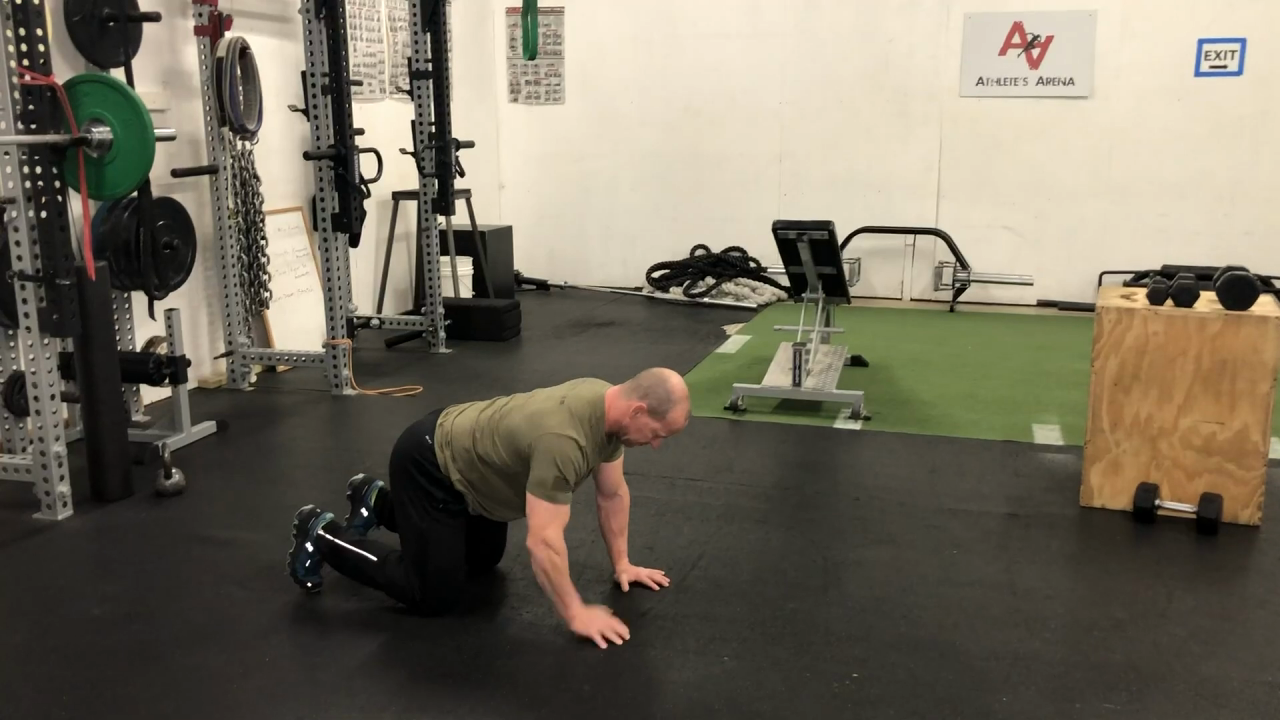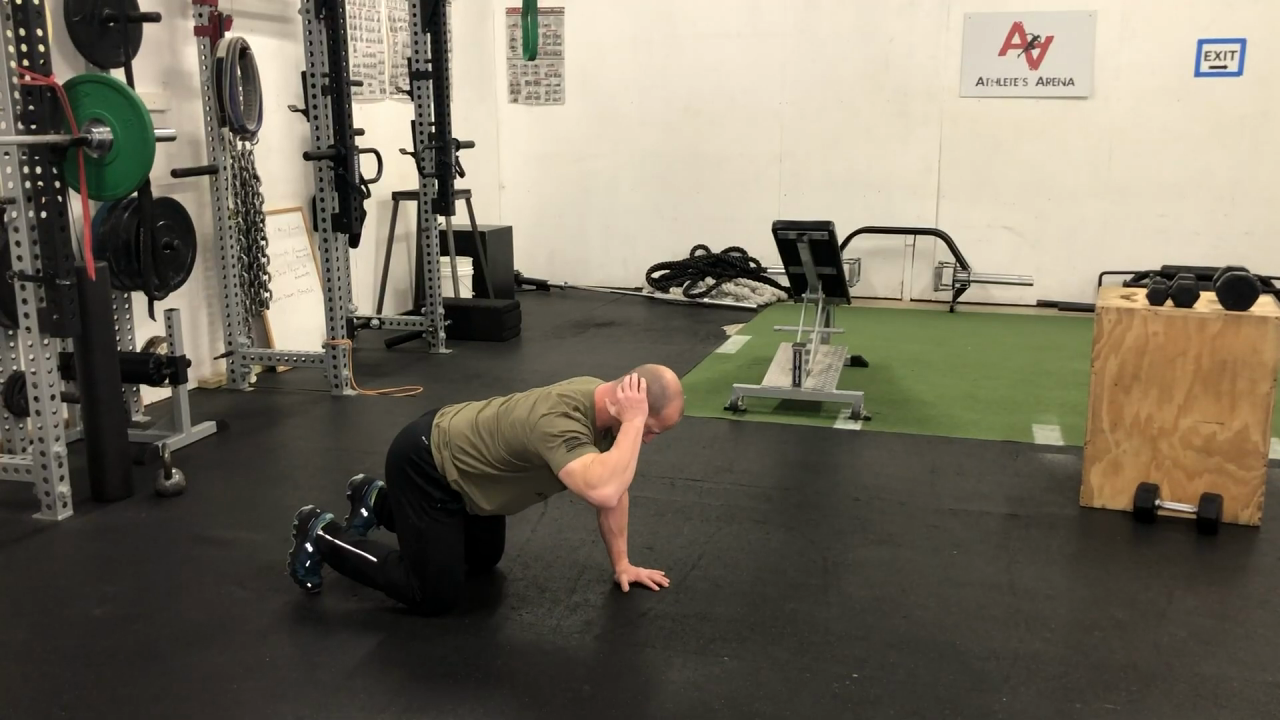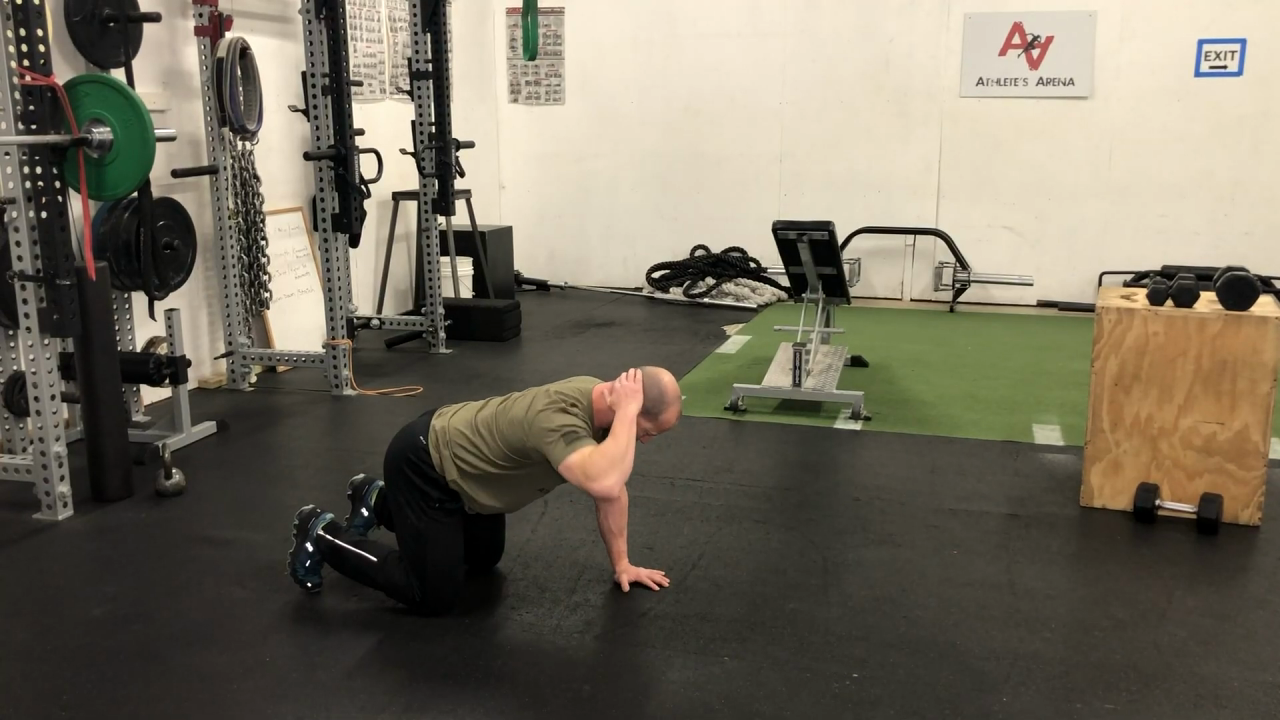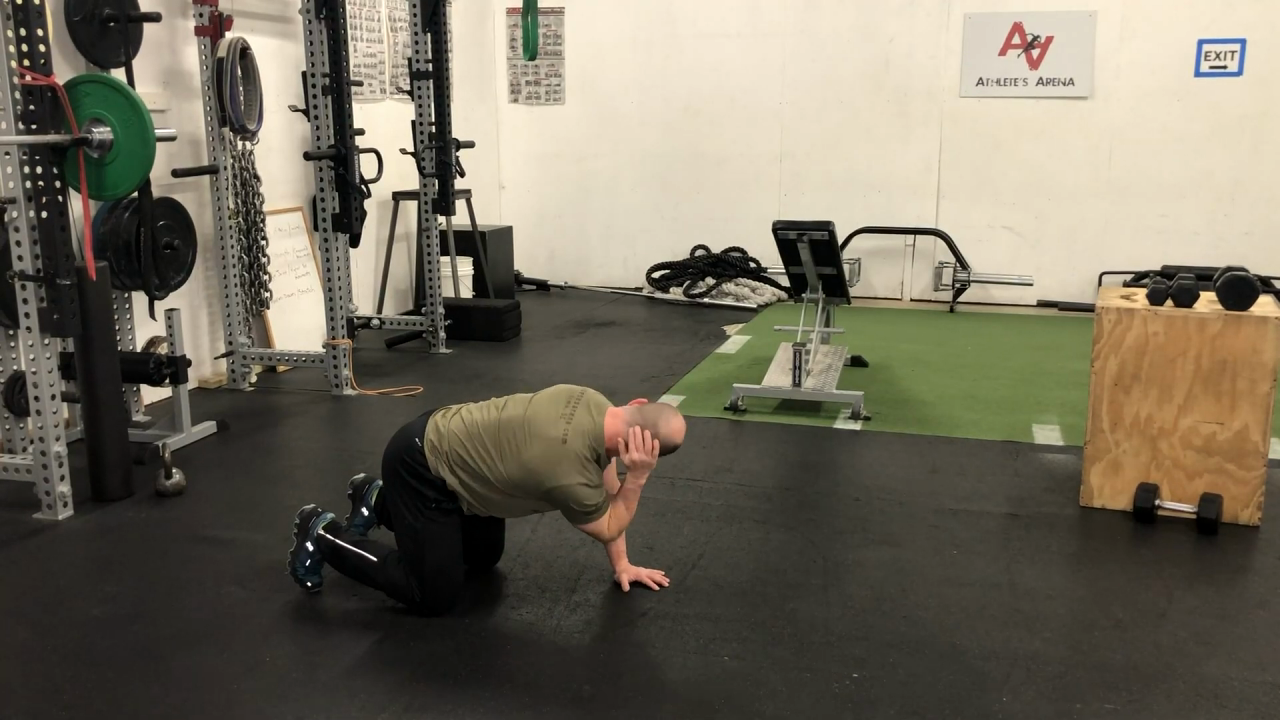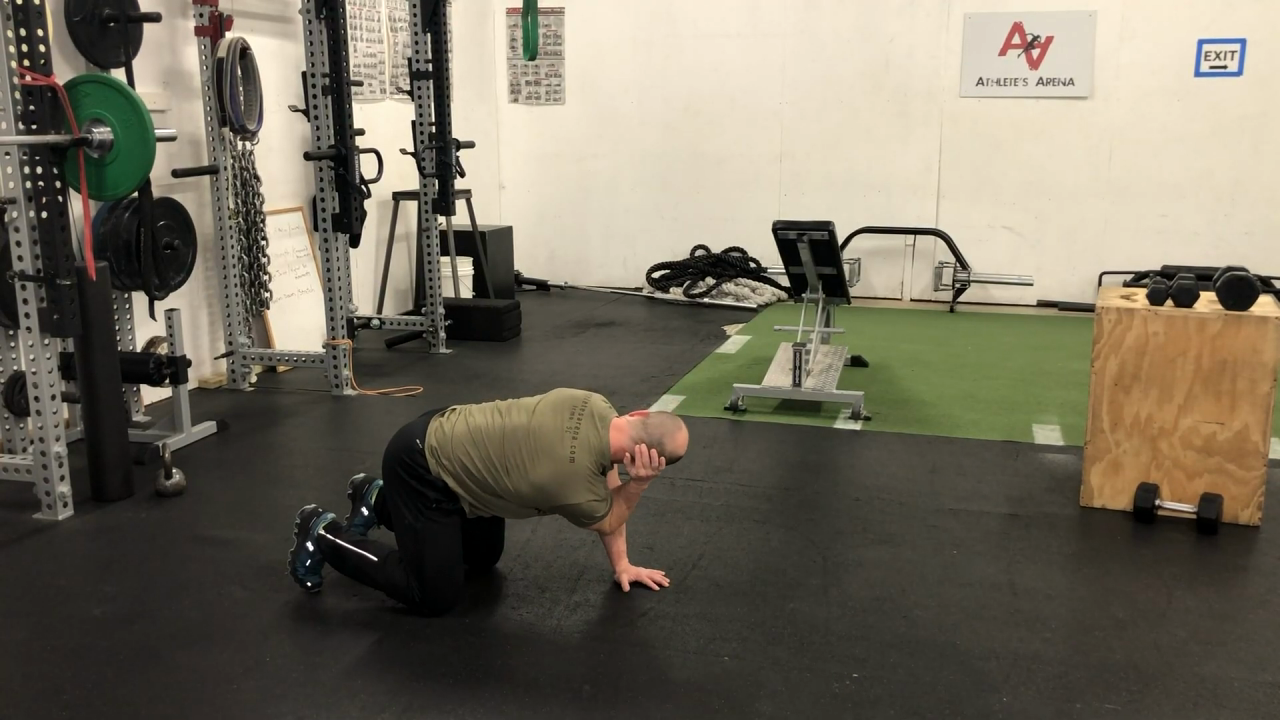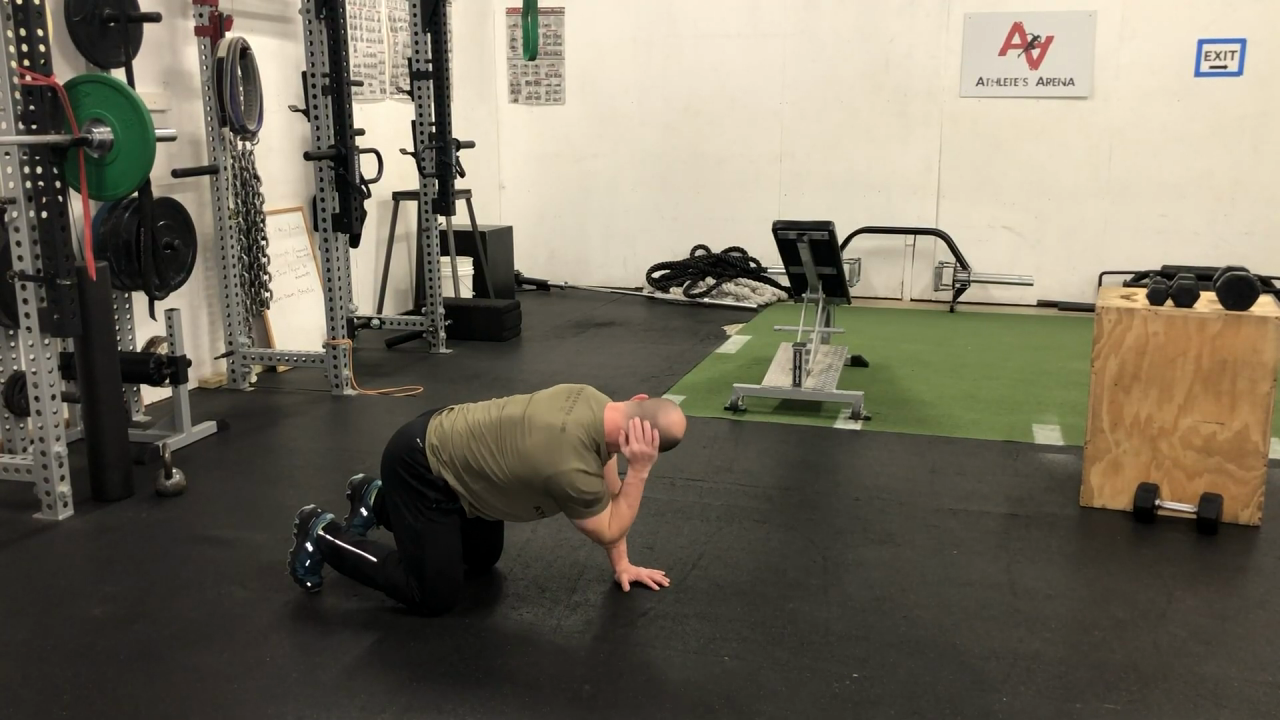
dt=0.7s
person 1, frame 1
left shoulder: (608, 405)
right shoulder: (564, 438)
left elbow: (612, 494)
right elbow: (543, 540)
left wrist: (622, 564)
right wrist: (576, 615)
left hip: (465, 455)
right hip: (428, 463)
left knee: (483, 560)
right knee: (435, 595)
left ankle: (378, 502)
right ankle: (324, 538)
person 1, frame 2
left shoulder: (603, 404)
right shoulder: (561, 421)
left elbow: (613, 491)
right elbow: (602, 492)
left wrist: (621, 563)
right wrist: (632, 421)
left hip: (460, 454)
right hip: (425, 462)
left knee: (483, 559)
right knee: (434, 595)
left ankle: (378, 501)
right ankle: (323, 538)
person 1, frame 3
left shoulder: (601, 403)
right shoulder: (559, 417)
left elbow: (612, 490)
right elbow: (604, 484)
left wrist: (622, 563)
right wrist: (627, 411)
left hip: (458, 452)
right hip: (423, 462)
left knee: (484, 559)
right knee: (434, 595)
left ankle: (379, 500)
right ankle: (324, 537)
person 1, frame 4
left shoulder: (596, 405)
right shoulder: (569, 471)
left elbow: (608, 489)
right elbow: (608, 528)
left wrist: (621, 564)
right wrist: (639, 476)
left hip: (449, 440)
right hip: (420, 466)
left knee: (485, 557)
right knee: (434, 596)
left ankle: (378, 500)
right ankle: (325, 537)
person 1, frame 5
left shoulder: (598, 409)
right shoulder: (576, 484)
left elbow: (609, 494)
right elbow: (609, 519)
left wrist: (621, 563)
right wrist: (639, 484)
left hip: (445, 435)
right hip: (420, 466)
left knee: (484, 557)
right knee: (435, 596)
left ankle: (378, 499)
right ankle: (324, 537)
person 1, frame 6
left shoulder: (596, 404)
right shoulder: (571, 461)
left elbow: (611, 490)
right elbow: (609, 534)
left wrist: (622, 565)
right wrist: (641, 470)
left hip: (449, 443)
right hip: (419, 464)
left knee: (483, 558)
right knee: (434, 595)
left ankle: (376, 500)
right ankle: (324, 536)
